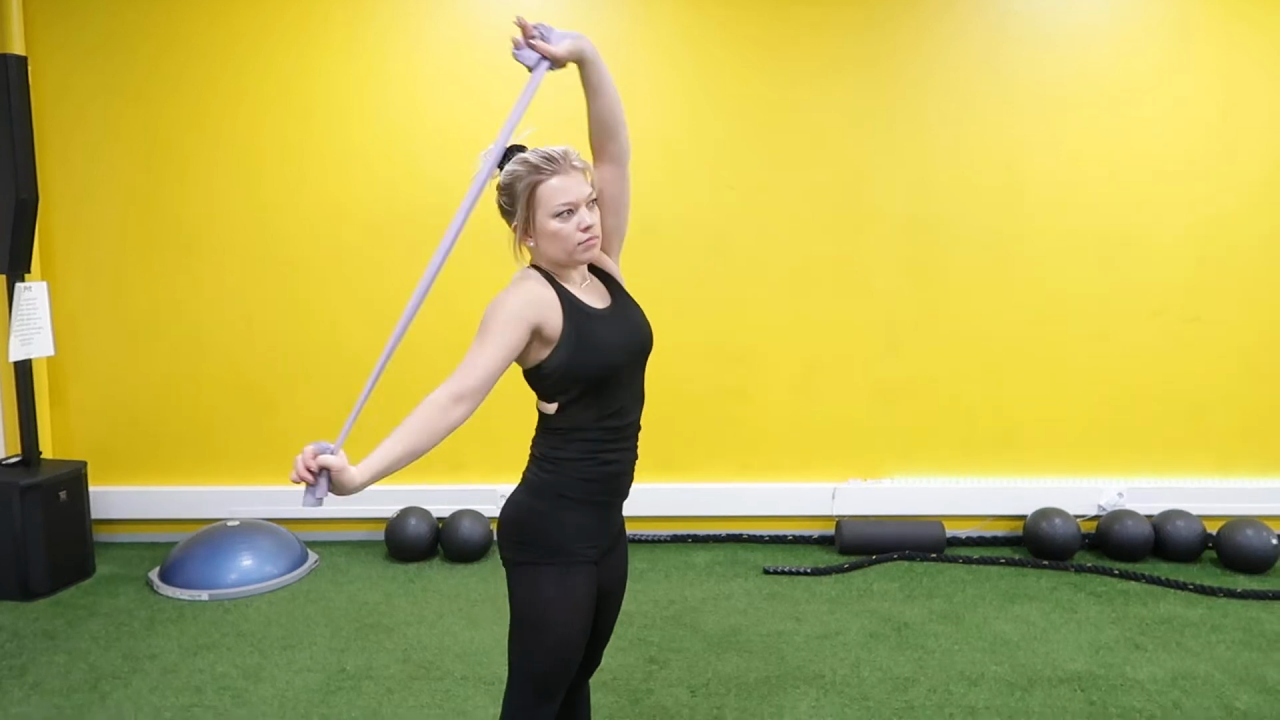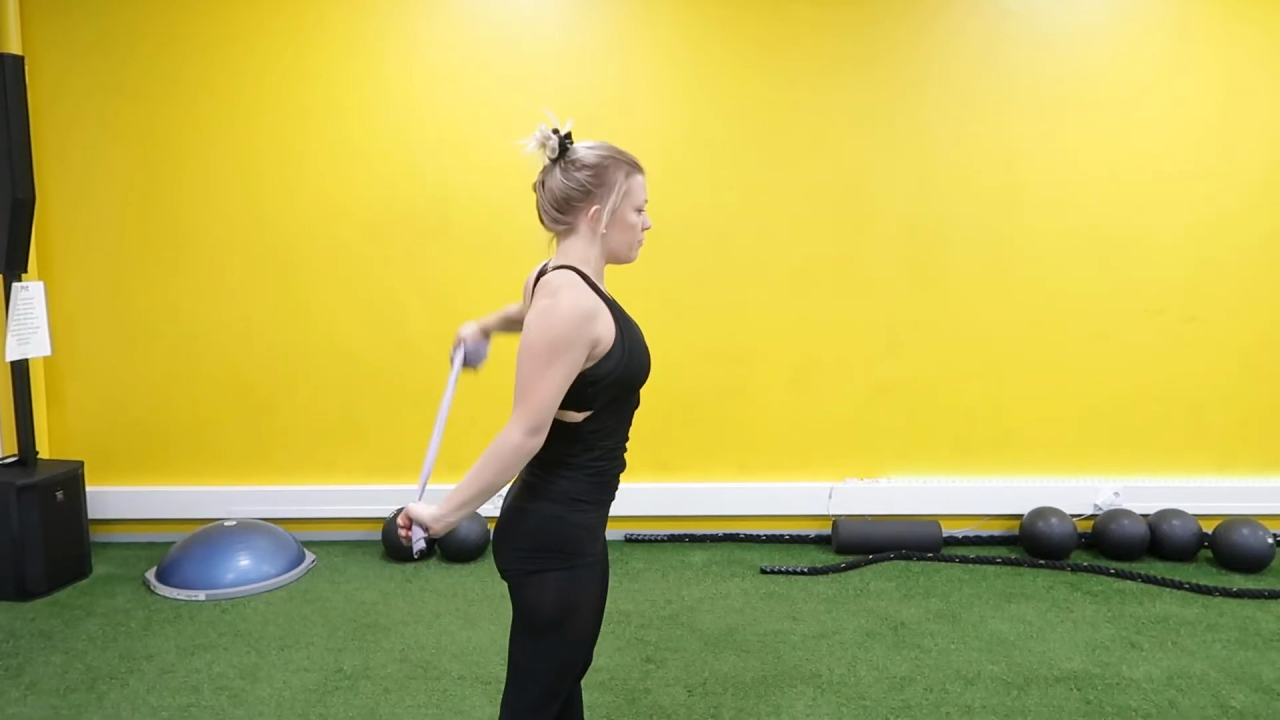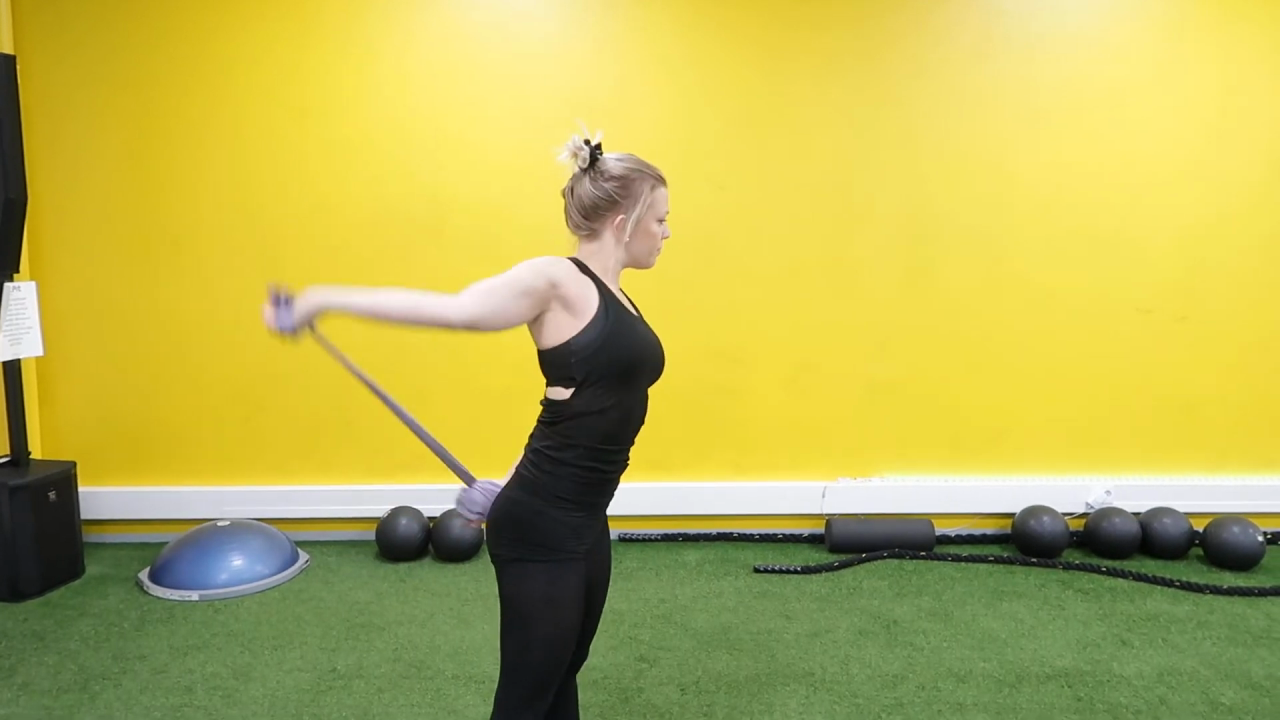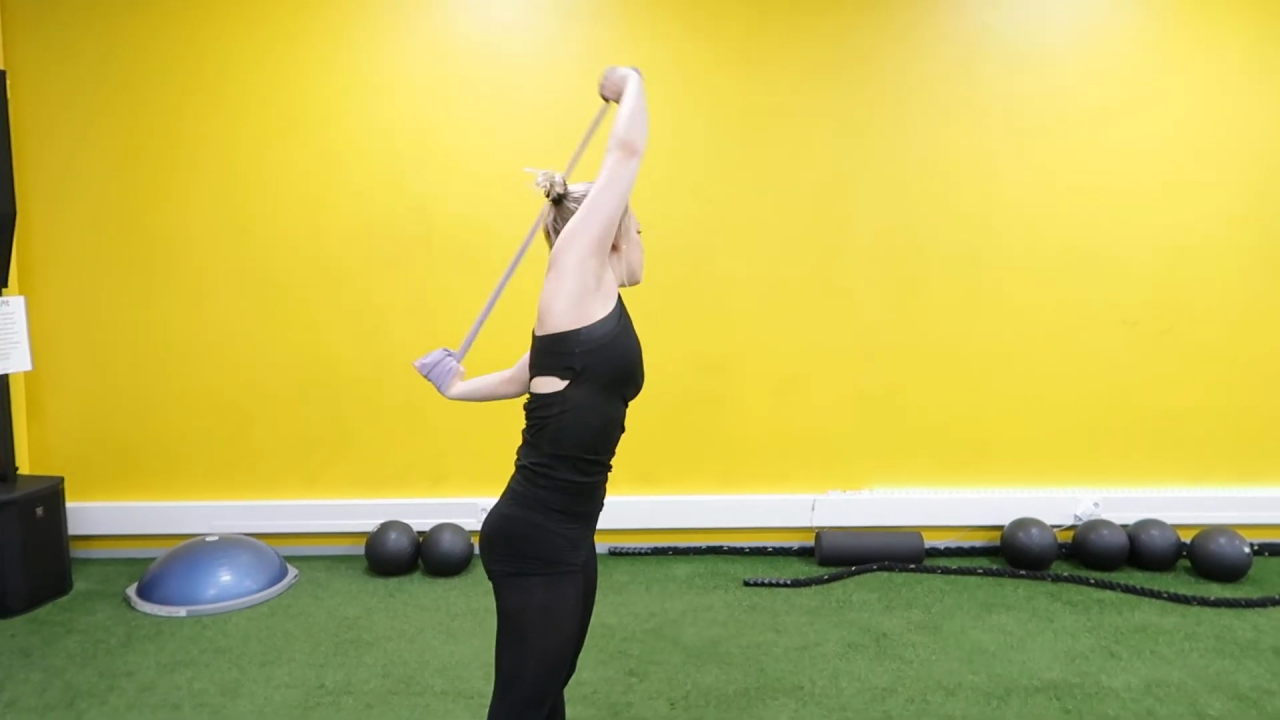
dt=0.7s
person 1, frame 1
left shoulder: (601, 267)
right shoulder: (528, 299)
left elbow: (610, 156)
right elbow: (456, 398)
left wrist: (586, 62)
right wrist: (360, 474)
left hip: (601, 524)
right hip: (549, 530)
person 1, frame 2
left shoulder: (569, 280)
right shoulder: (571, 303)
left elbow: (527, 308)
right elbow: (526, 432)
left wrist: (485, 326)
right wrist: (444, 515)
left hip: (571, 527)
right hip: (552, 535)
person 1, frame 3
left shoulder: (613, 301)
right shoulder: (559, 283)
right elbow: (456, 310)
left wrist: (513, 474)
right wrist: (331, 300)
left hip: (582, 524)
right hip: (540, 526)
person 1, frame 4
left shoulder: (590, 310)
right shoulder: (577, 276)
left elbow: (521, 377)
right elbow: (624, 153)
left wrist: (459, 388)
right wrist: (629, 83)
left hip: (564, 535)
right hip: (536, 537)
